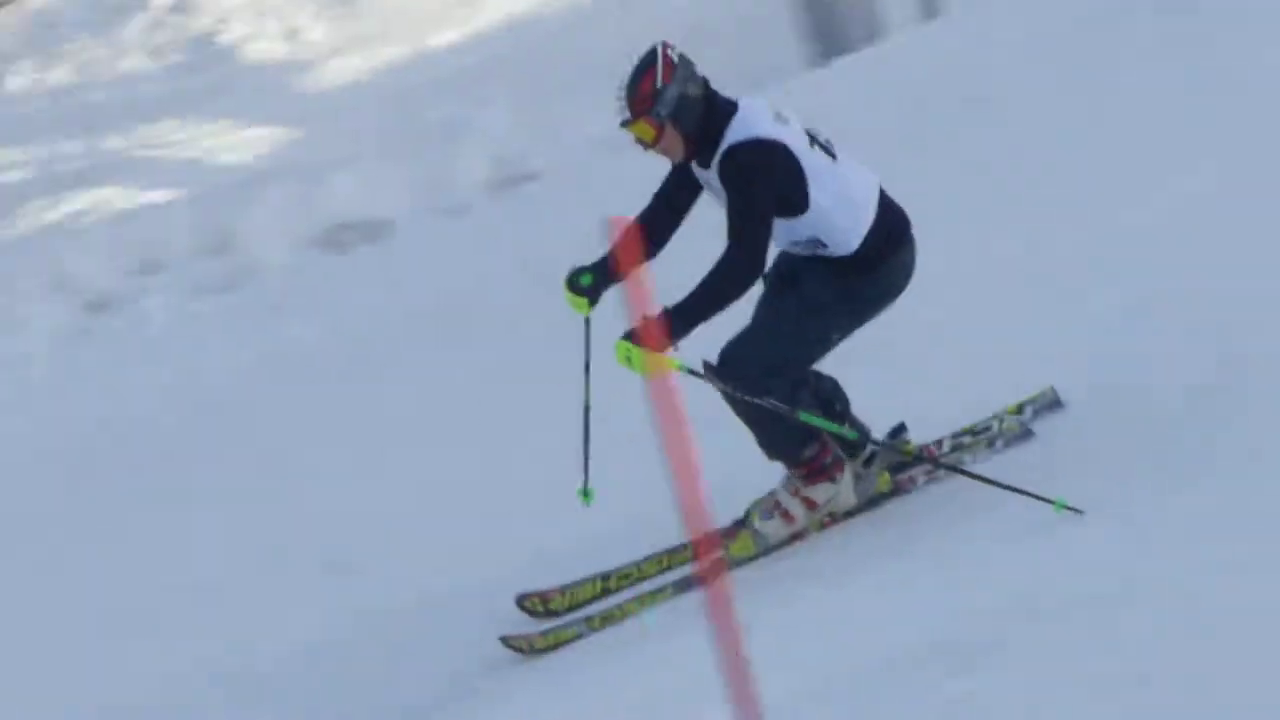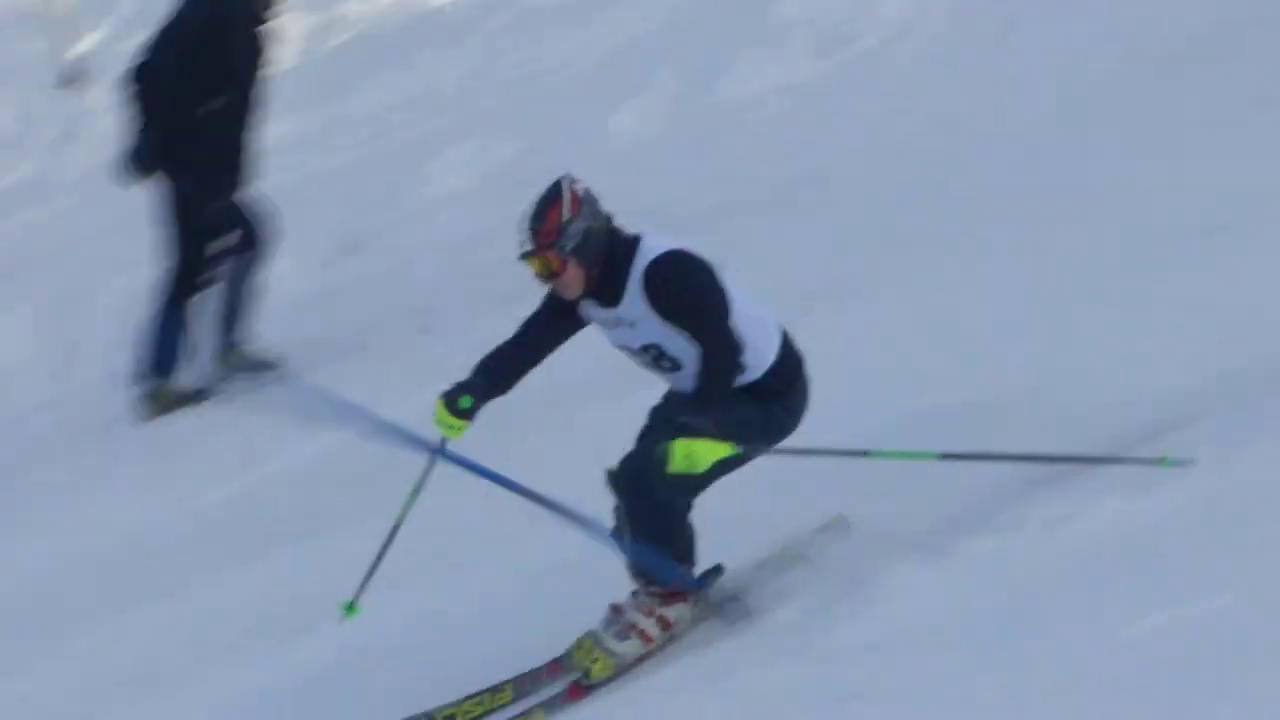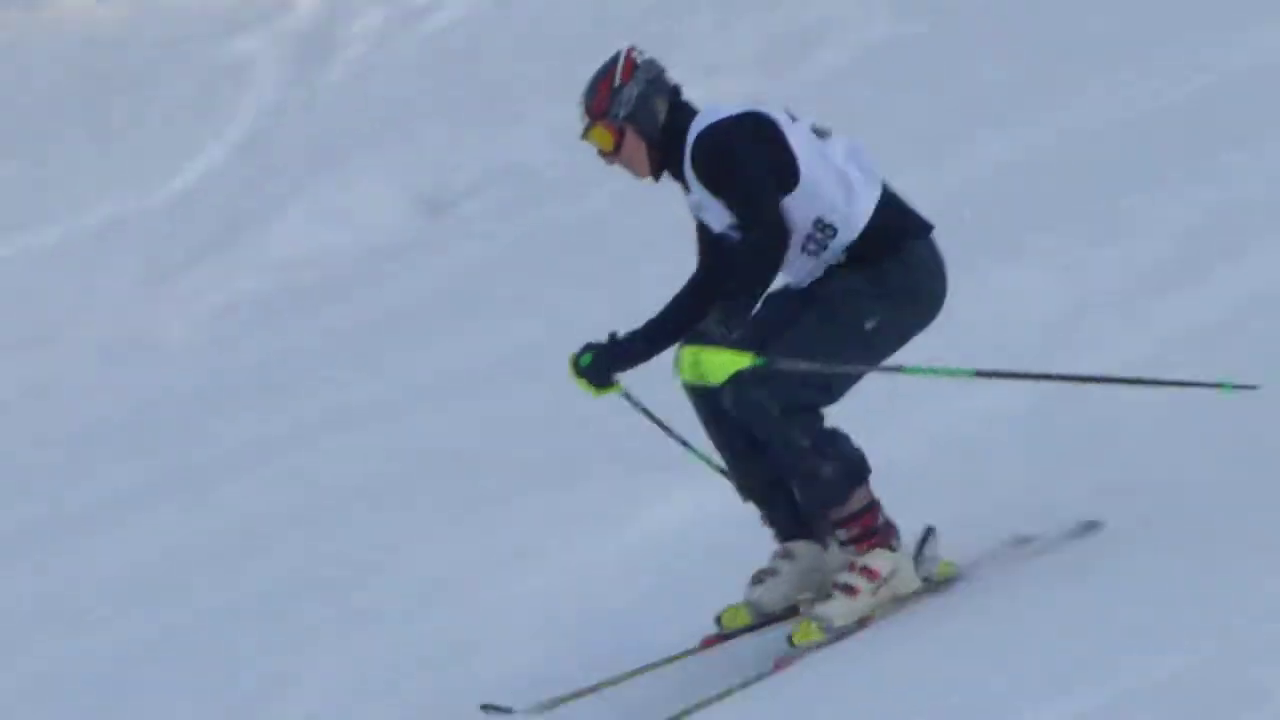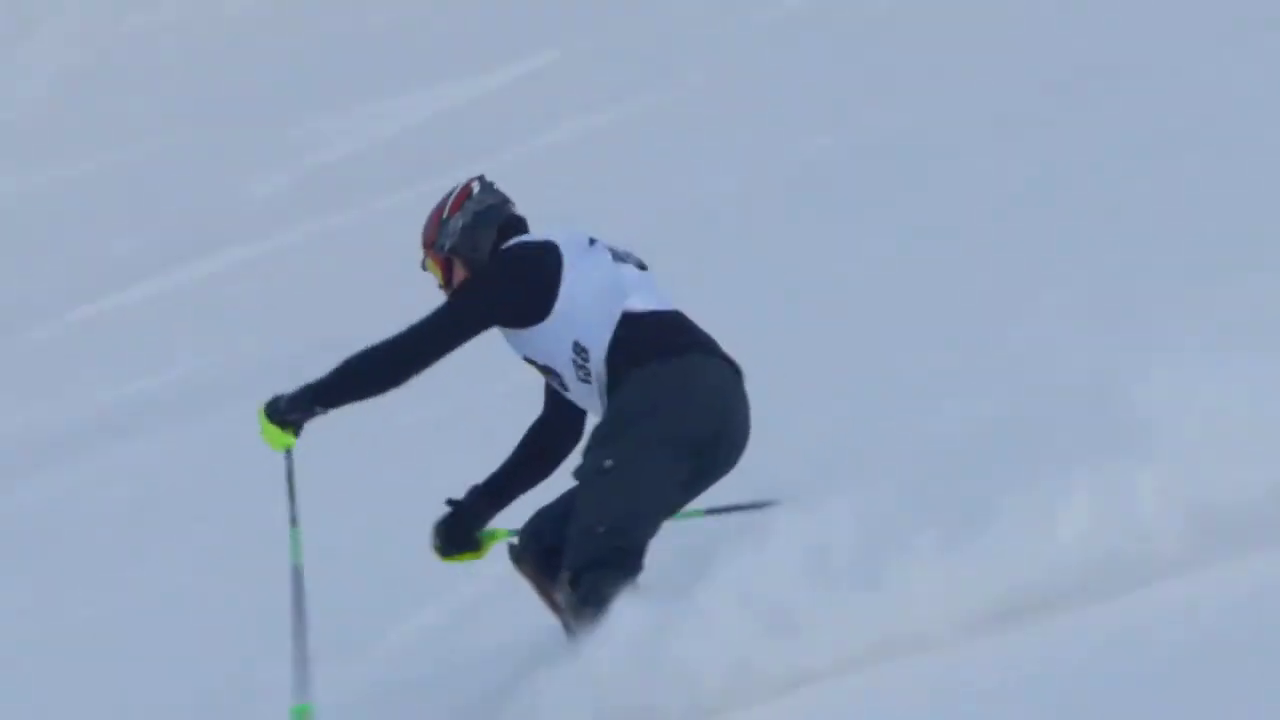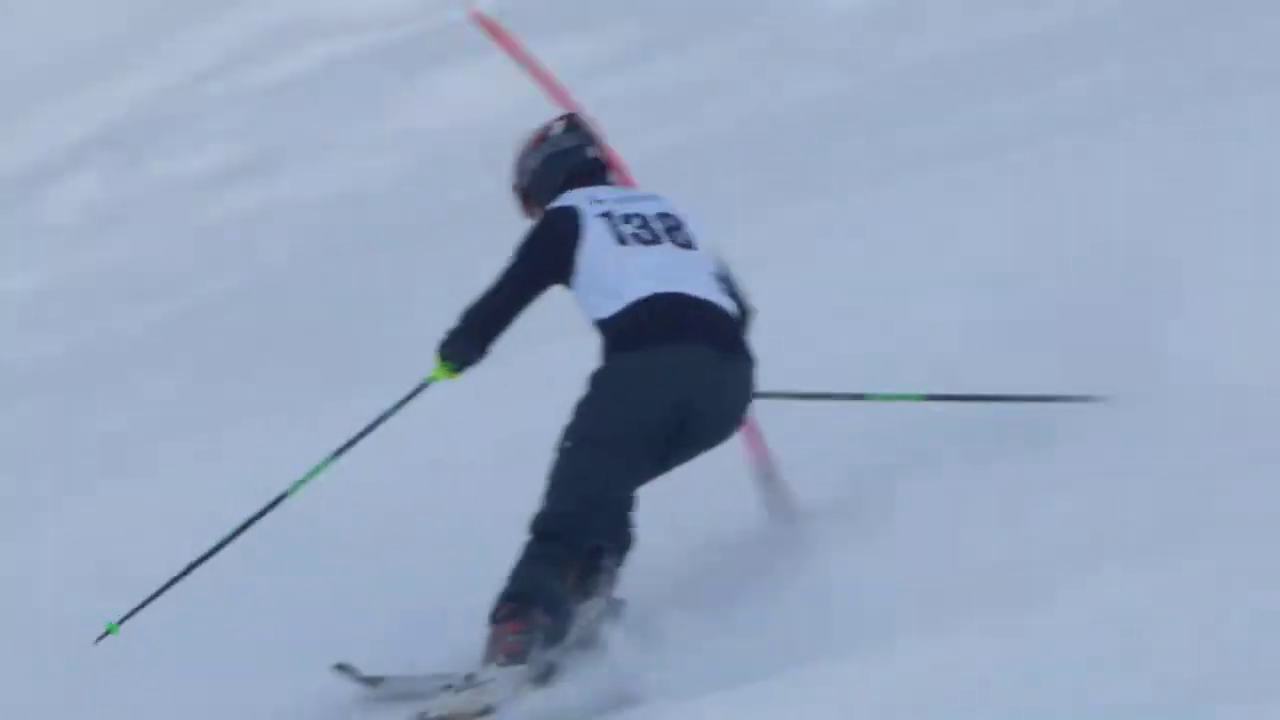
dt=0.4s
person 1, frame 1
left shoulder: (749, 156)
right shoulder: (710, 137)
left elbow: (744, 265)
right elbow: (660, 217)
left wrist: (666, 327)
right wrist: (601, 274)
left hip: (869, 266)
right hip: (817, 253)
left knee: (744, 369)
right knee: (764, 362)
left ankle: (818, 477)
right ankle: (851, 458)
person 1, frame 2
left shoulder: (666, 270)
right shoulder: (585, 294)
left elbow: (723, 348)
right elbow: (526, 344)
left wrist: (702, 423)
right wrist: (470, 392)
left hip: (764, 394)
right hip: (700, 391)
left knee: (647, 480)
right knee: (639, 486)
left ankle: (668, 600)
right ankle: (660, 591)
person 1, frame 3
left shoulder: (720, 139)
right shoulder: (701, 164)
left elbow: (770, 234)
right elbow: (713, 283)
left wrist: (724, 334)
right wrist: (622, 350)
left hip: (895, 271)
right hip: (848, 276)
left knee: (767, 398)
right knee: (717, 391)
left ankle: (875, 548)
right ankle: (810, 547)
person 1, frame 4
left shoulder: (517, 267)
left elbow: (414, 347)
right elbow: (557, 429)
left wrist: (306, 400)
right wrist: (477, 506)
left hip: (662, 398)
left knee: (592, 577)
right knee: (543, 549)
person 1, frame 5
left shoulder: (564, 220)
right shoulder: (662, 208)
left elbow: (497, 306)
right elbow: (735, 306)
left wrist: (454, 351)
left hip: (641, 372)
right hip: (728, 382)
left knee: (564, 529)
right knee: (606, 481)
left ankle: (517, 642)
right ankle: (587, 596)
